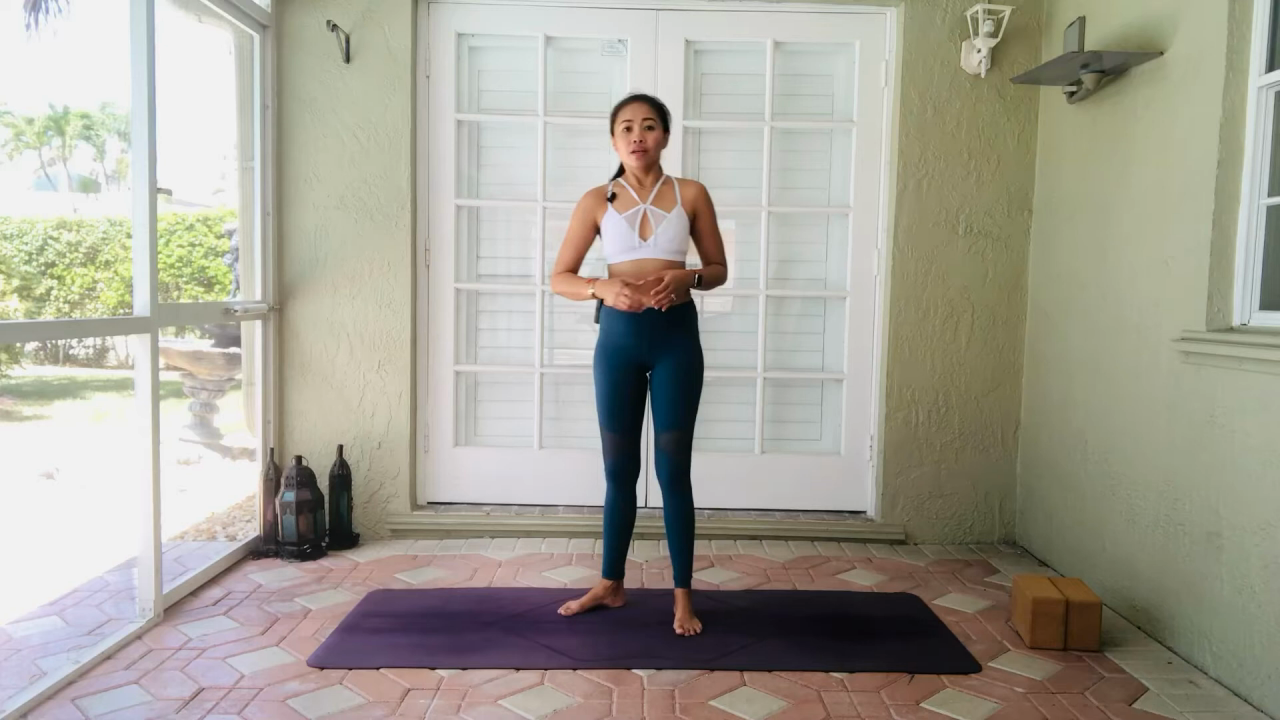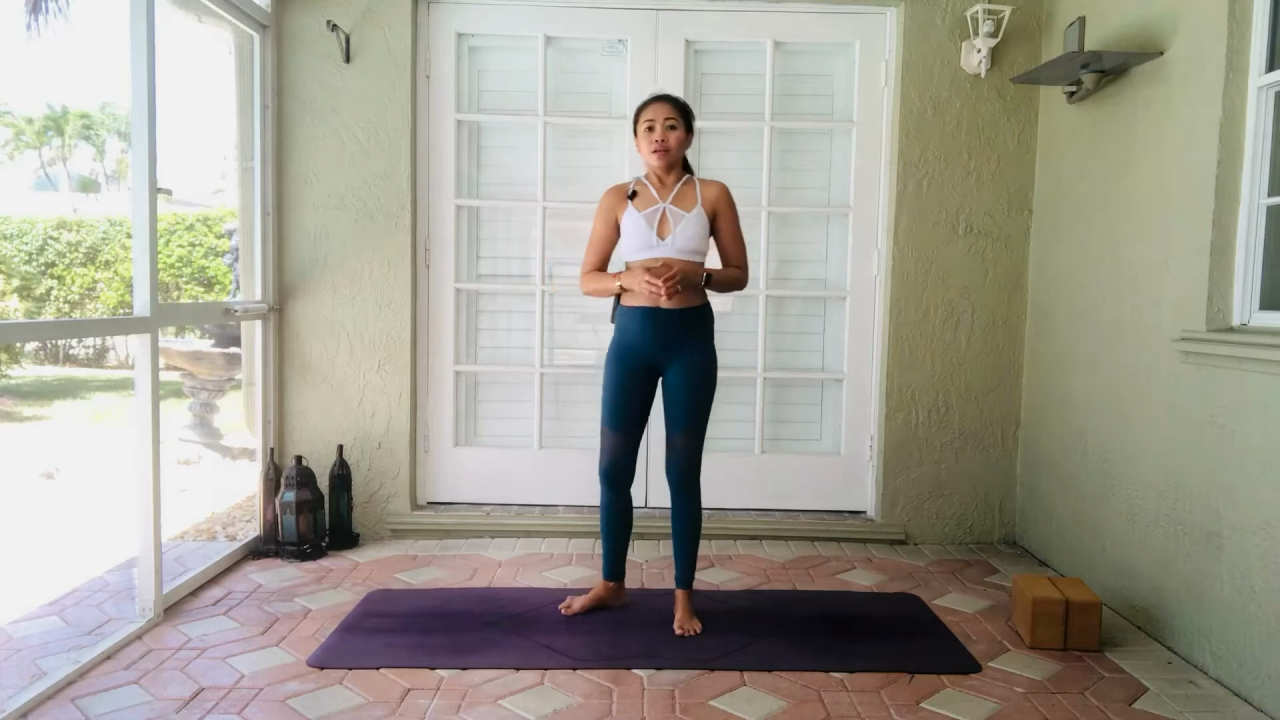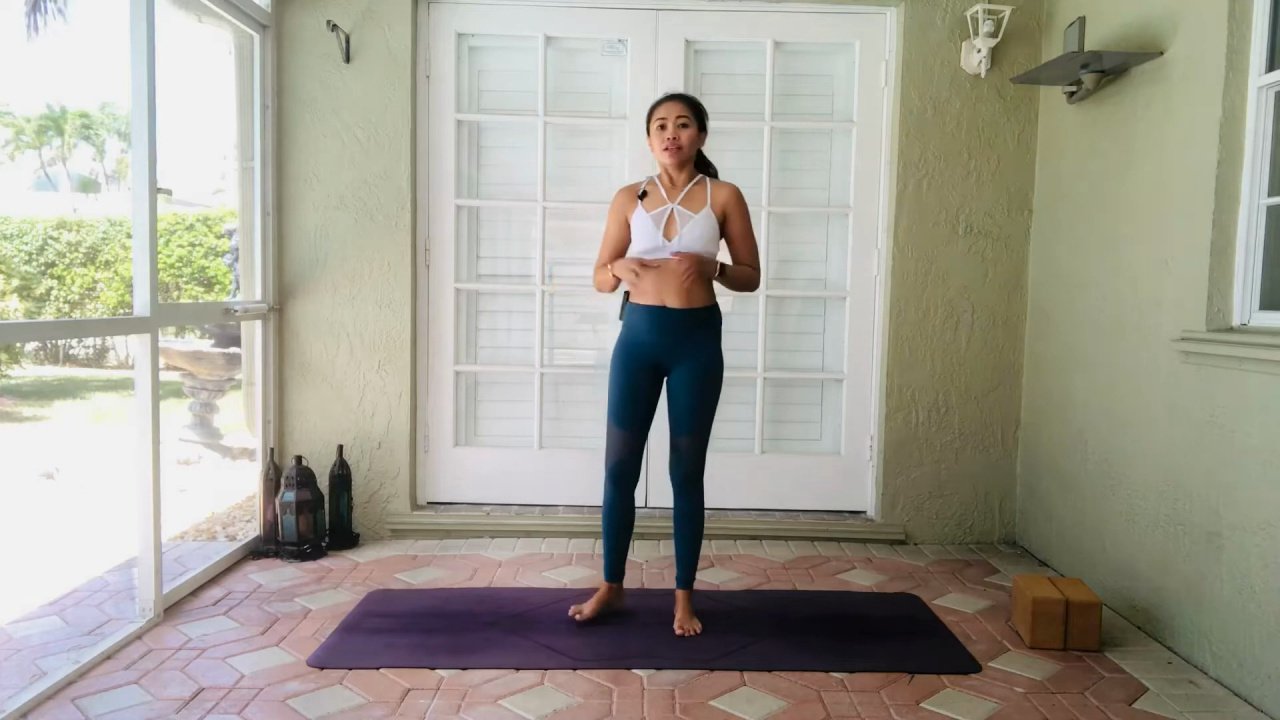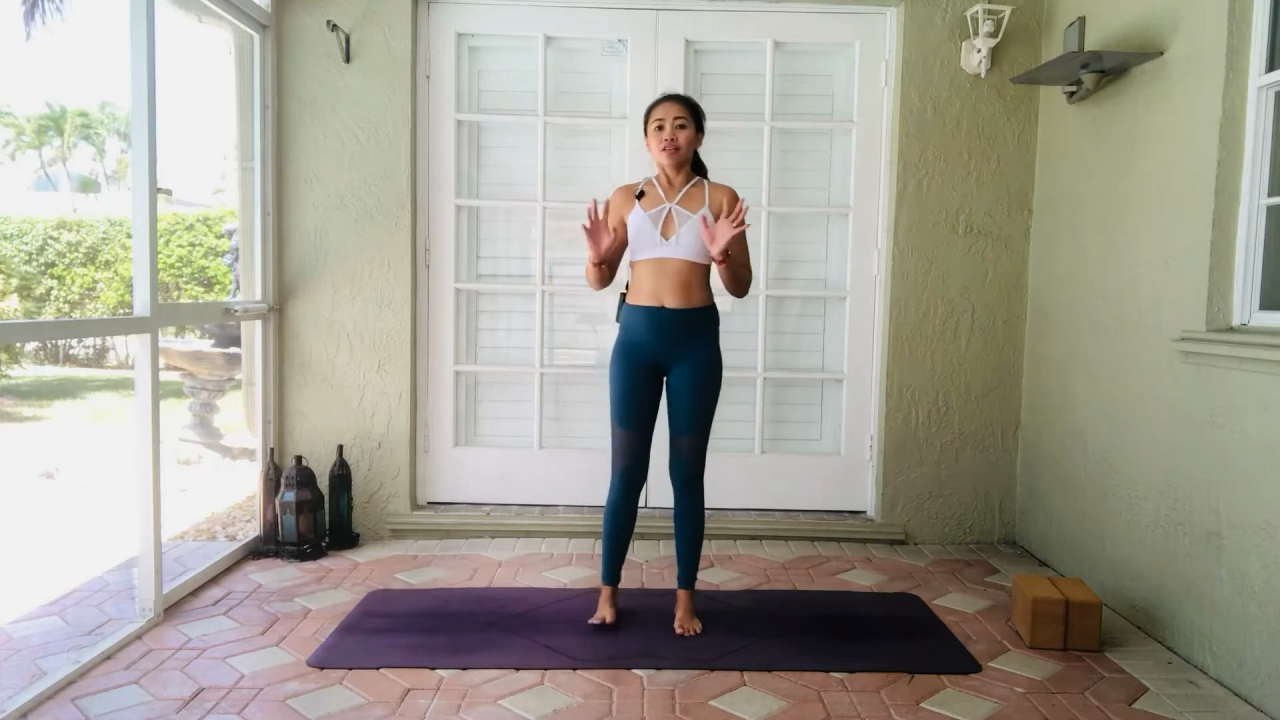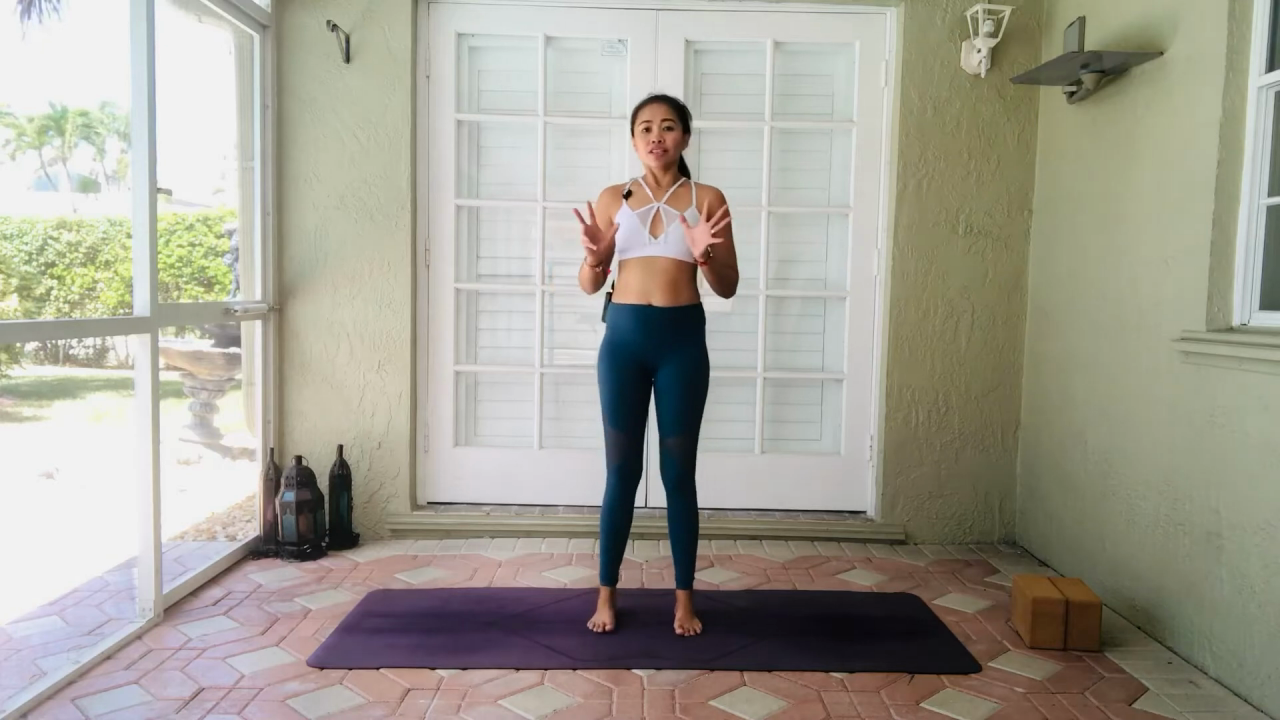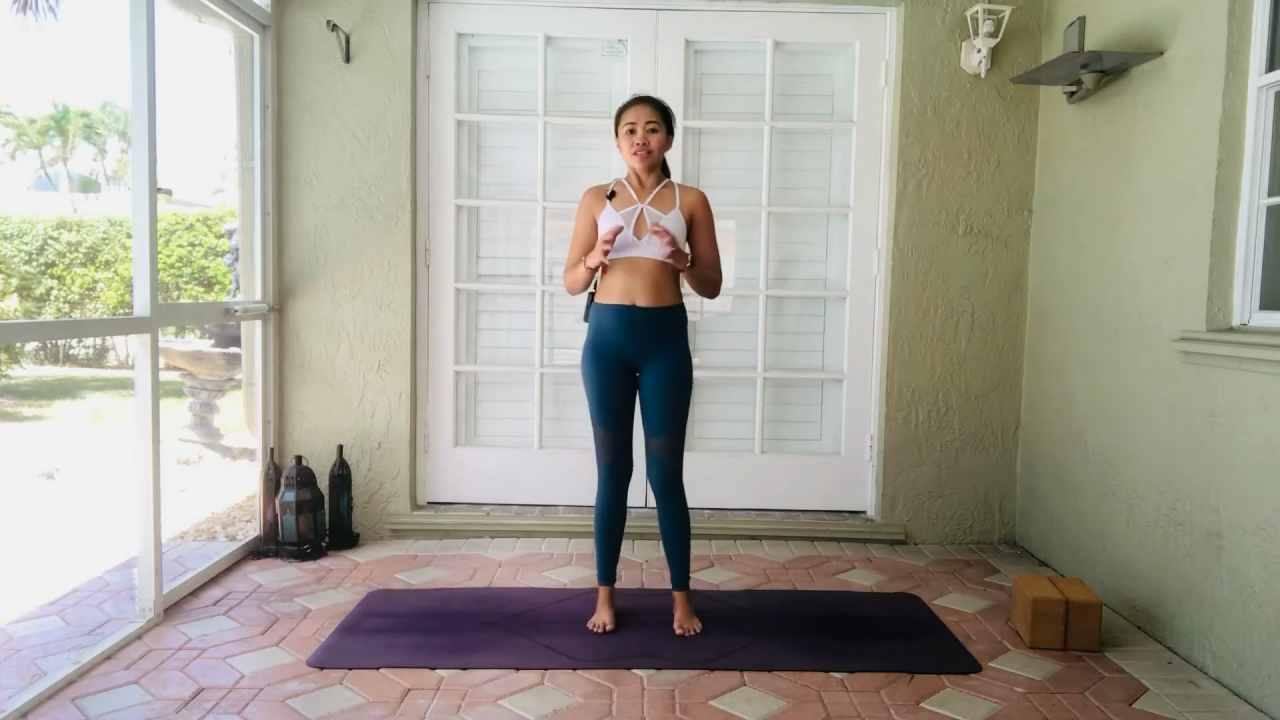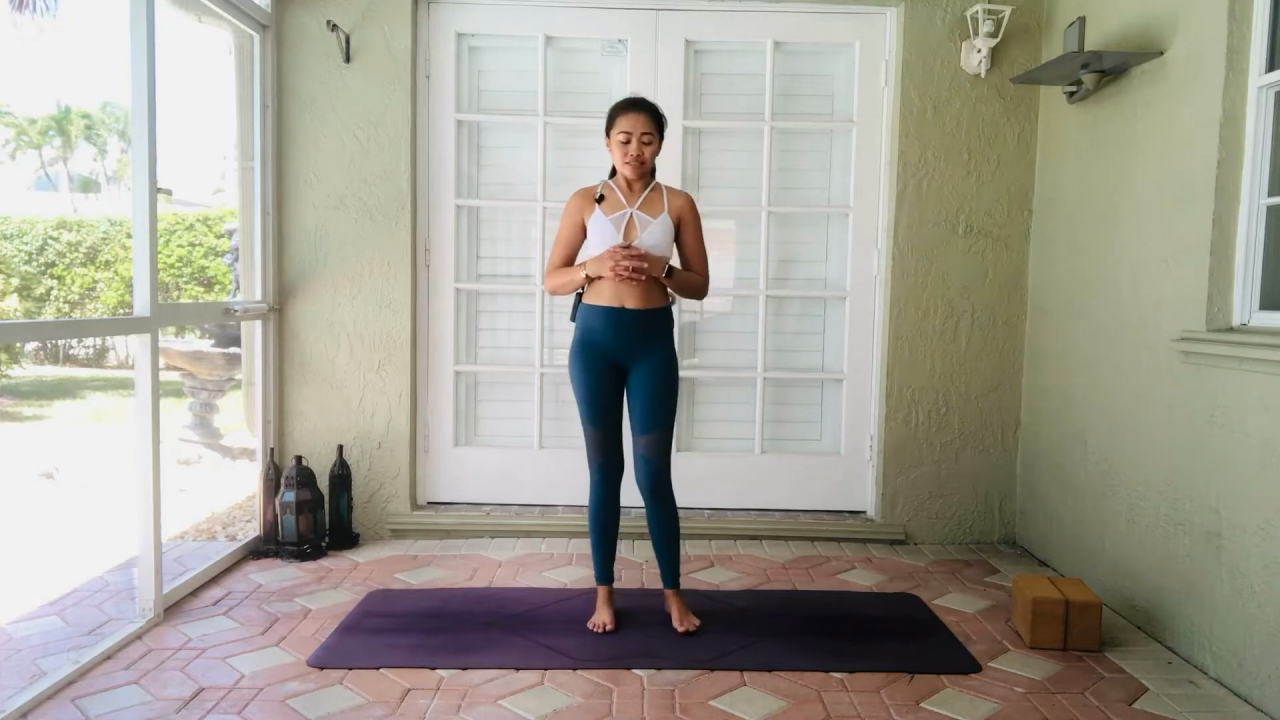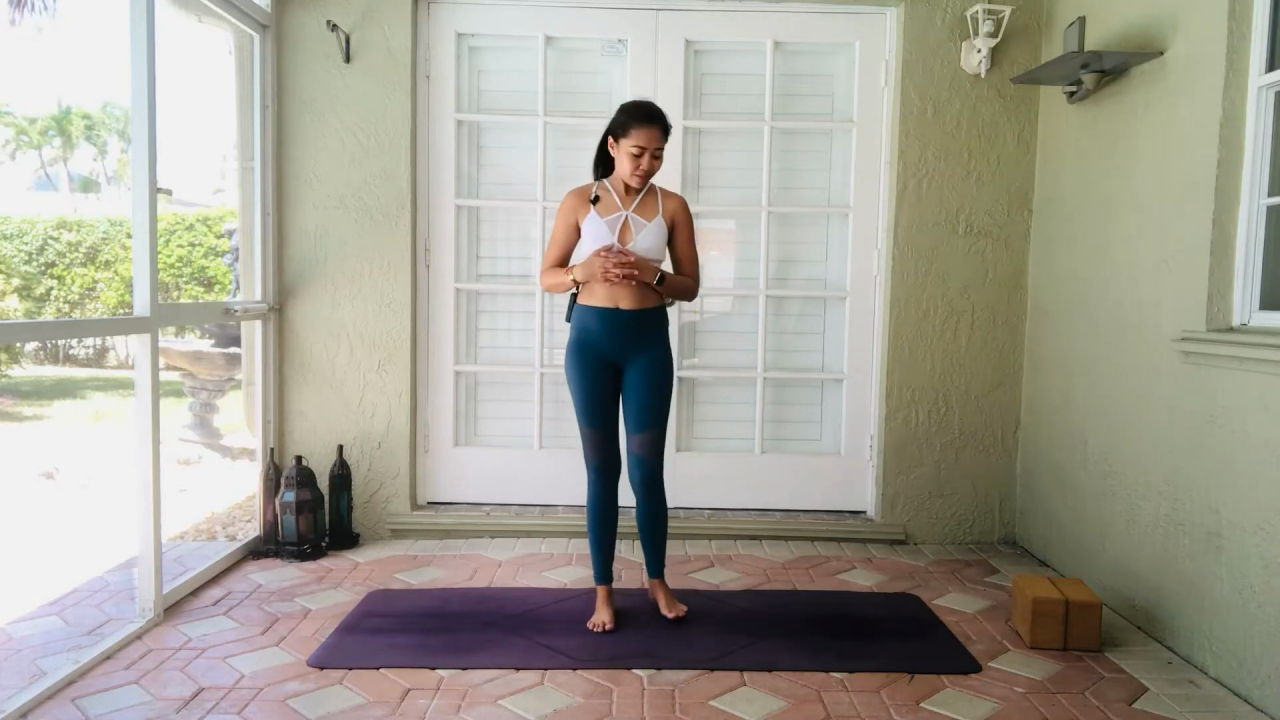
dt=0.2s
person 1, frame 1
left shoulder: (691, 194)
right shoulder: (596, 201)
left elbow: (719, 270)
right elbow: (560, 278)
left wrist: (684, 278)
right wrist: (603, 289)
left hip: (676, 337)
right hip: (618, 337)
left knee: (673, 470)
right knee: (618, 470)
left ankle: (682, 595)
right ankle: (610, 584)
person 1, frame 2
left shoulder: (713, 195)
right shoulder: (617, 199)
left elbow: (739, 275)
right elbow: (587, 279)
left wrist: (695, 275)
right wrist: (629, 280)
left hip: (691, 337)
right hip: (632, 335)
left knee: (683, 471)
right knee: (613, 468)
left ankle: (683, 596)
right ankle: (611, 583)
person 1, frame 3
left shoulder: (724, 197)
right shoulder: (628, 198)
left elbow: (751, 280)
right elbow: (602, 283)
left wrist: (713, 267)
right wrist: (616, 267)
left hip: (697, 337)
right hip: (639, 334)
left knee: (687, 473)
right knee: (619, 467)
left ankle: (683, 597)
right ankle: (610, 585)
person 1, frame 4
left shoulder: (721, 199)
right shoulder: (624, 198)
left elbow: (741, 287)
right elbow: (598, 281)
left wrist: (722, 255)
right wrist: (597, 255)
left hip: (695, 338)
right hip: (636, 336)
left knee: (686, 473)
right knee: (626, 470)
left ankle: (684, 596)
right ankle: (608, 590)
person 1, frame 5
left shoulder: (708, 200)
right shoulder: (612, 199)
left elbow: (728, 287)
right elbow: (587, 285)
left wrist: (706, 255)
right wrist: (594, 257)
left hip: (682, 336)
right hip: (624, 335)
left knee: (678, 473)
right knee: (622, 471)
left ankle: (684, 597)
right ankle: (606, 592)
person 1, frame 6
left shoulder: (691, 201)
right shoulder: (596, 199)
left elbow: (712, 285)
right elbow: (570, 282)
left wrist: (680, 257)
right wrist: (596, 259)
left hip: (666, 338)
right hip: (607, 336)
left knee: (665, 473)
right knee: (613, 470)
left ankle: (681, 596)
right ankle: (605, 593)
person 1, frame 7
left shoulder: (678, 204)
right shoulder: (584, 201)
left elbow: (700, 285)
right elbow: (551, 280)
left wrist: (660, 269)
right wrist: (593, 267)
left hip: (653, 339)
right hip: (595, 338)
left knee: (653, 473)
right knee: (604, 470)
left ankle: (673, 593)
right ankle: (604, 594)
person 1, frame 8
left shoulder: (672, 206)
right shoulder: (579, 201)
left elbow: (690, 286)
right elbow: (547, 276)
left wrist: (651, 274)
right wrist: (582, 271)
left hip: (648, 340)
right hip: (591, 338)
left knee: (646, 470)
right knee: (602, 469)
left ankle: (657, 579)
right ankle: (603, 593)
